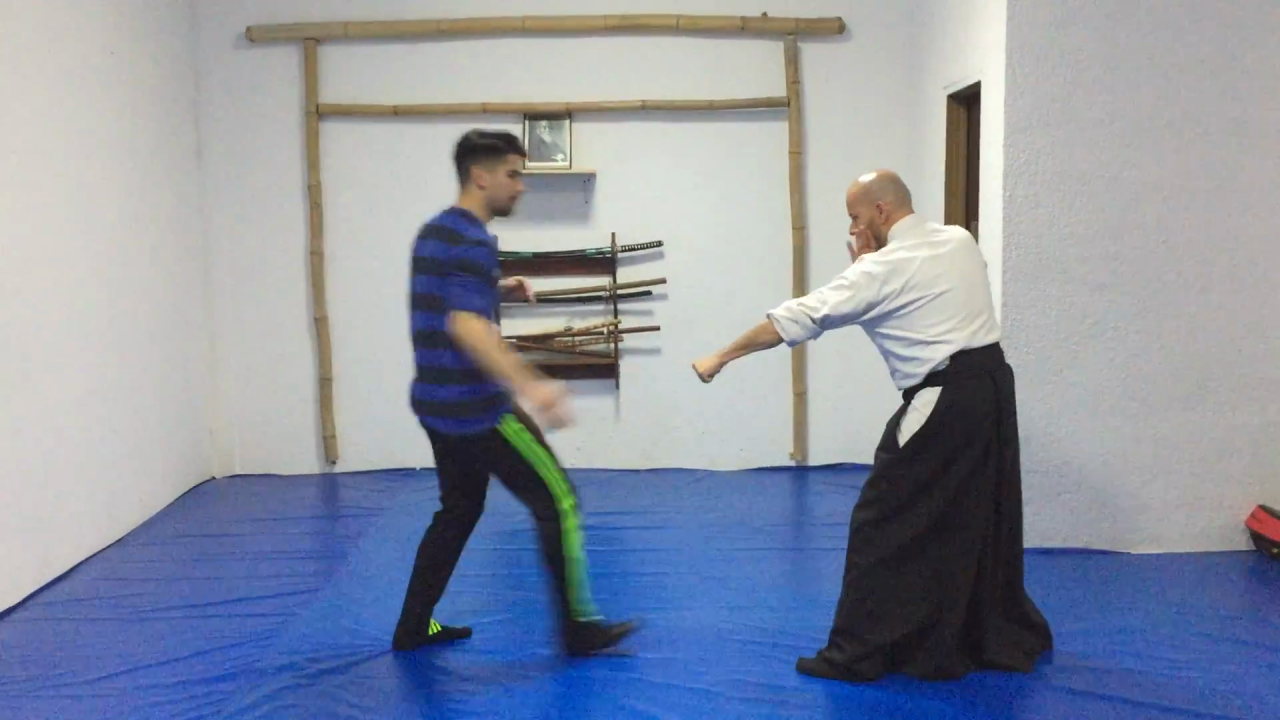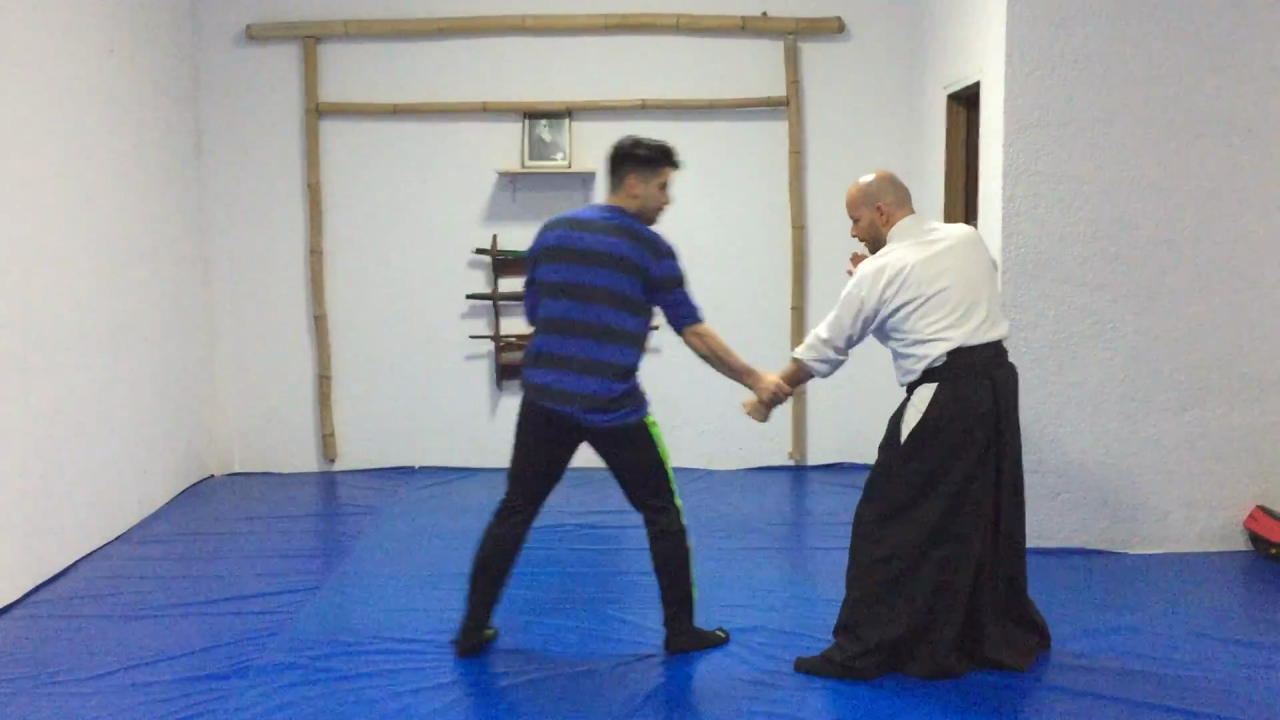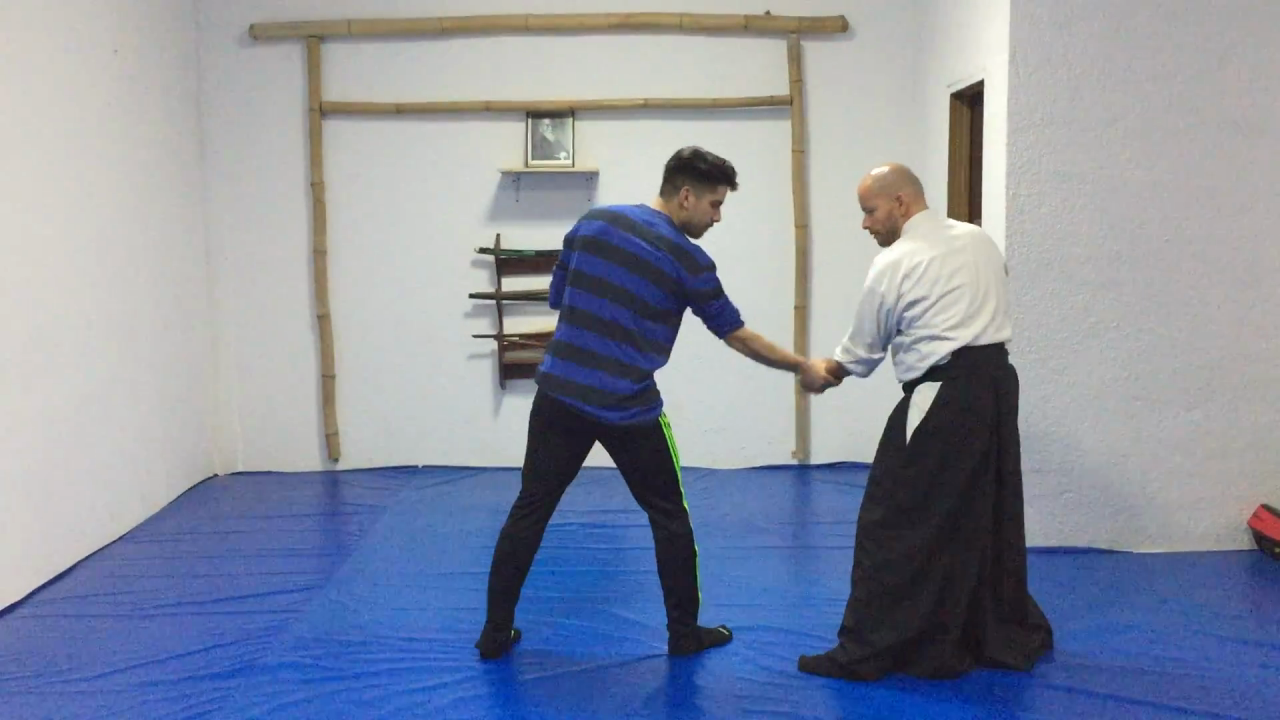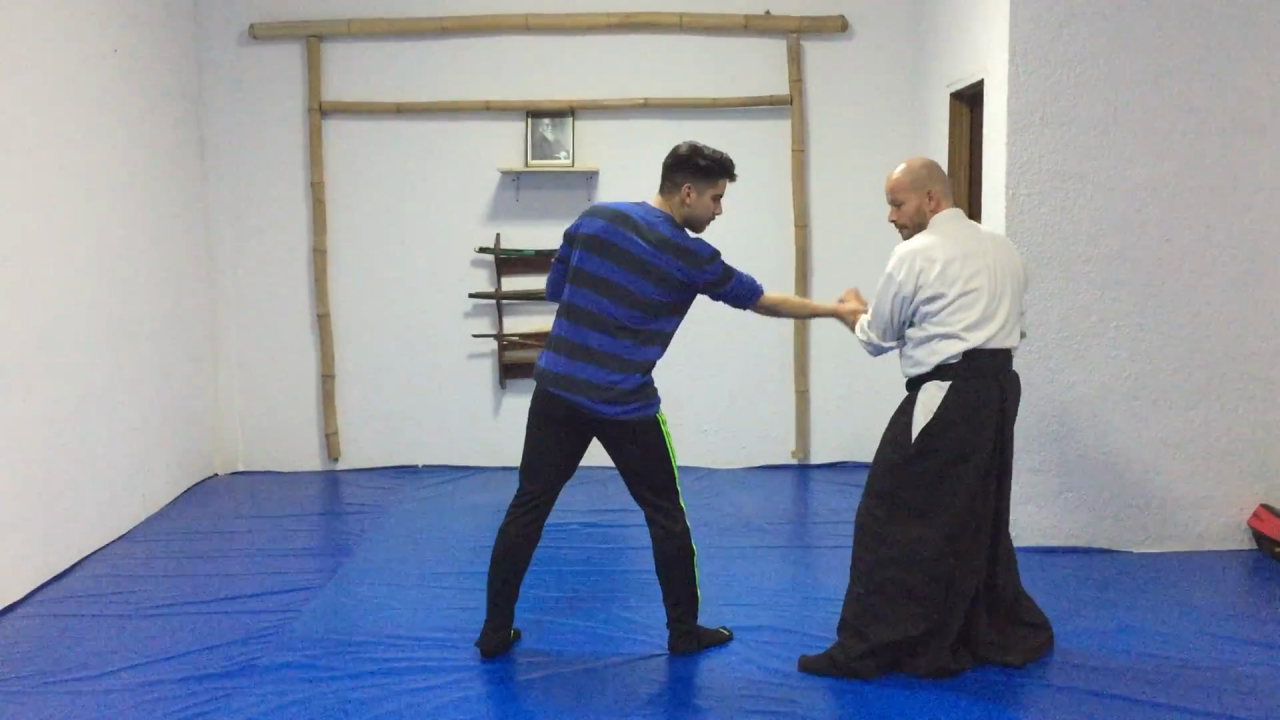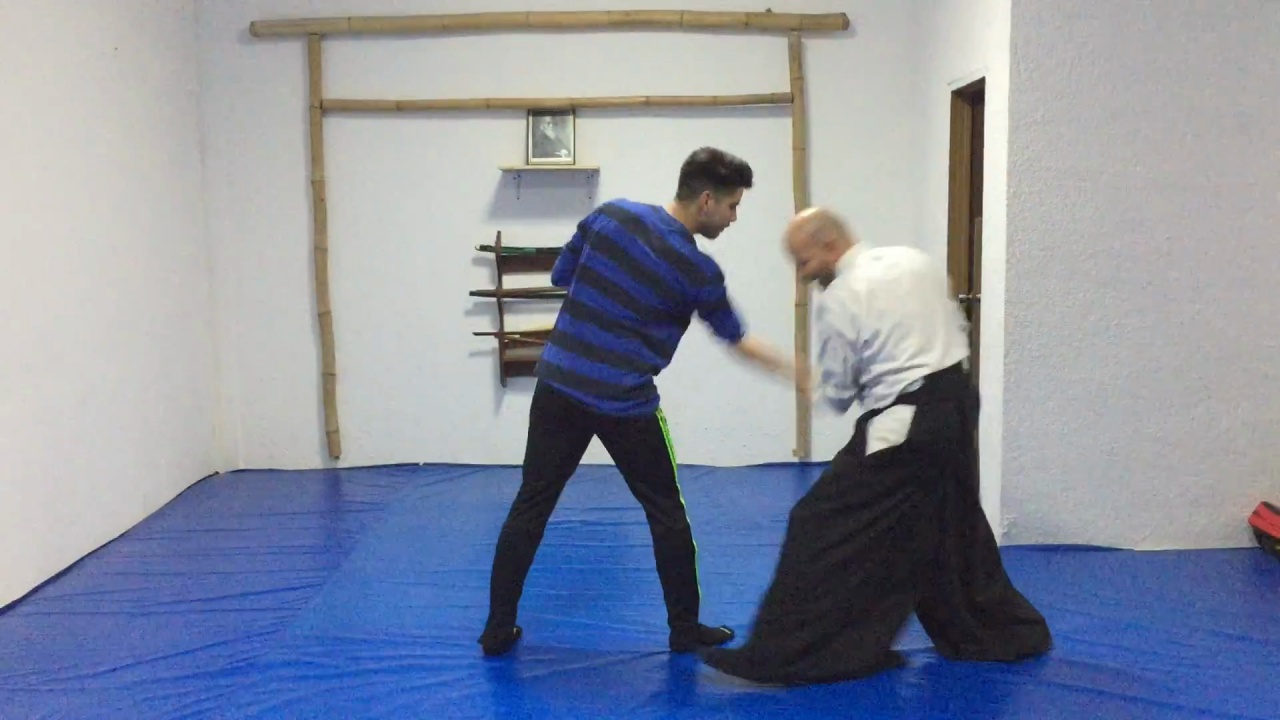
dt=0.4s
person 1, frame 1
left shoulder: (433, 234)
right shoulder: (470, 241)
right elbow: (466, 325)
left wrist: (494, 292)
right wrist: (527, 384)
left hip: (435, 404)
right hip: (474, 407)
left knee: (458, 512)
right knee: (556, 505)
left ankle: (414, 625)
right ankle: (575, 628)
person 1, frame 2
left shoulder: (552, 232)
right shoulder: (650, 248)
left elbow: (533, 311)
right elbow: (694, 332)
right wrist: (755, 379)
left hip: (545, 400)
right hip: (615, 408)
left knee: (514, 511)
right knee: (662, 515)
left ankle: (474, 630)
right ankle: (681, 630)
person 1, frame 3
left shoulder: (593, 222)
right shoulder: (688, 261)
left elbow: (557, 295)
right elbow: (736, 334)
right wrist: (803, 367)
left hip: (559, 393)
right hip: (628, 408)
left knee: (530, 509)
right knee: (669, 517)
left ankle: (495, 632)
right ankle: (684, 631)
person 1, frame 4
left shoulder: (594, 218)
right shoulder: (691, 257)
left elbow: (554, 288)
right elbow: (760, 300)
right wrist: (834, 309)
left hip: (556, 388)
right hip: (625, 404)
left knee: (528, 506)
right knee: (665, 515)
left ankle: (495, 631)
right ankle: (684, 631)
person 1, frame 5
left shoulder: (608, 215)
right shoulder: (697, 269)
left elbow: (561, 276)
right elbow: (737, 342)
right wrist: (798, 372)
left hip: (557, 383)
right hip: (625, 400)
left knee: (531, 505)
right knee: (666, 512)
left ankle: (498, 629)
right ankle: (685, 630)
person 2, frame 1
left shoulder: (884, 268)
right shoulder: (961, 242)
left elbow: (799, 317)
left wrist: (722, 356)
left hip: (944, 403)
right hip: (992, 389)
left knee: (885, 524)
right knee: (982, 518)
left ankle: (857, 653)
right ankle: (1006, 637)
person 2, frame 2
left shoulder: (880, 271)
right shoulder: (968, 240)
left elbow: (824, 349)
left wrist: (772, 395)
left hip: (947, 399)
right hip: (997, 385)
left knee: (889, 523)
right knee: (988, 515)
left ankle: (859, 652)
right ankle: (1007, 636)
person 2, frame 3
left shoulder: (894, 263)
right shoulder: (980, 241)
left elbow: (860, 354)
left wrist: (821, 374)
left hip: (943, 399)
right hip: (995, 385)
left knee: (895, 523)
right knee: (987, 516)
left ankle: (865, 652)
right ankle: (1010, 634)
person 2, frame 4
left shoulder: (916, 254)
right shoulder: (1003, 248)
left elbow: (878, 338)
left wrist: (857, 313)
left hip: (948, 399)
right hip: (997, 392)
left knee: (892, 518)
right knee: (979, 519)
left ankle: (869, 649)
right ankle: (1011, 634)
person 2, frame 5
left shoulder: (841, 299)
right shoulder: (915, 261)
left elbow: (837, 392)
right elbow: (953, 325)
left hip: (909, 423)
right hip: (956, 408)
left knee: (826, 524)
right knee: (953, 530)
left ankle: (776, 652)
right ankle: (1001, 633)
